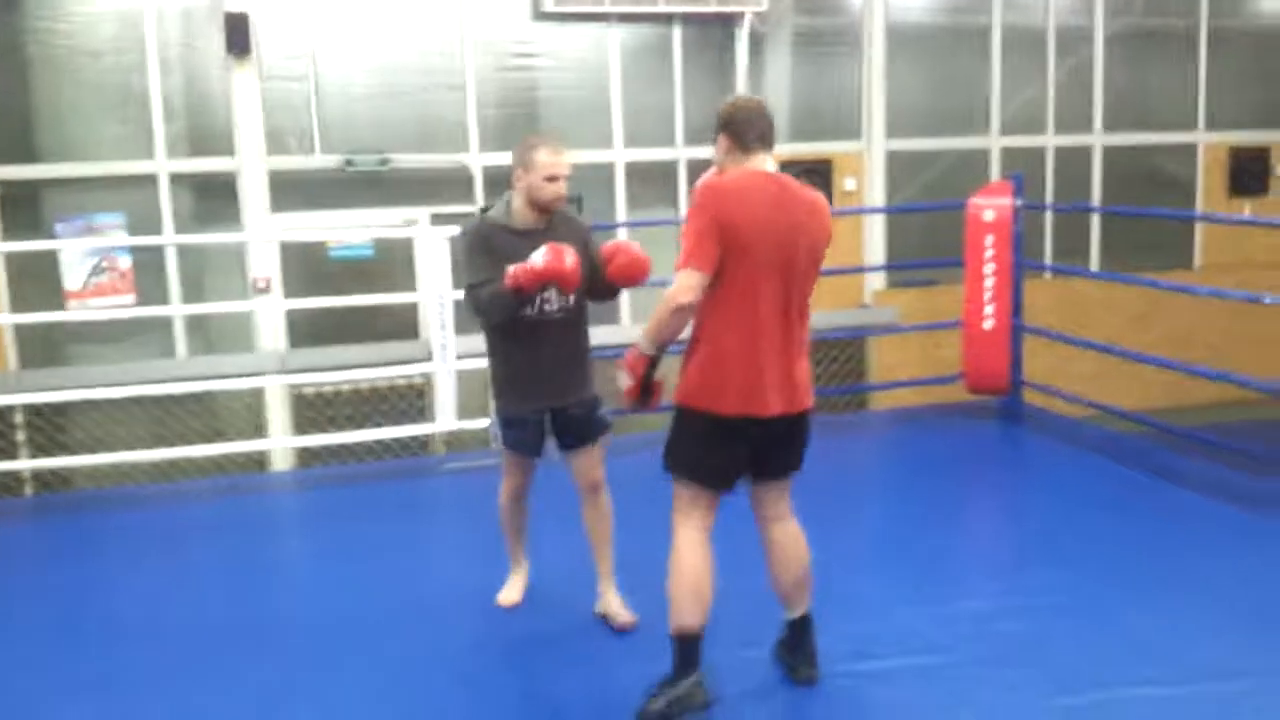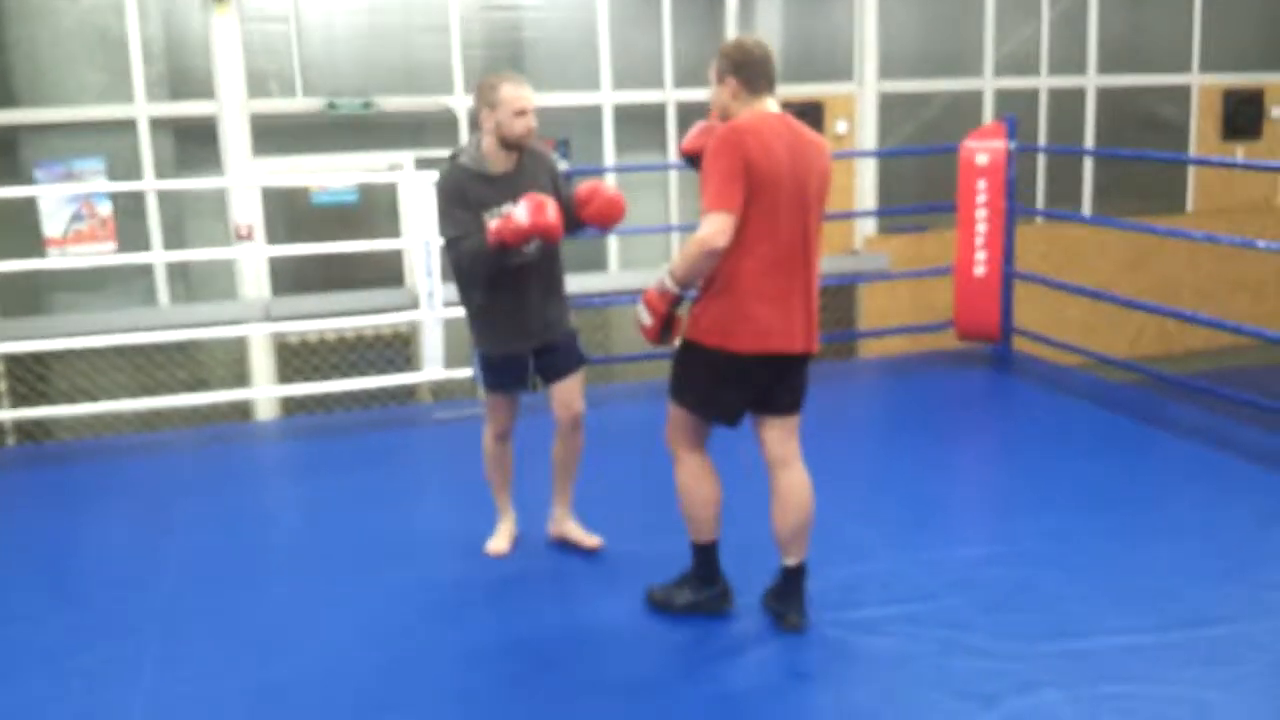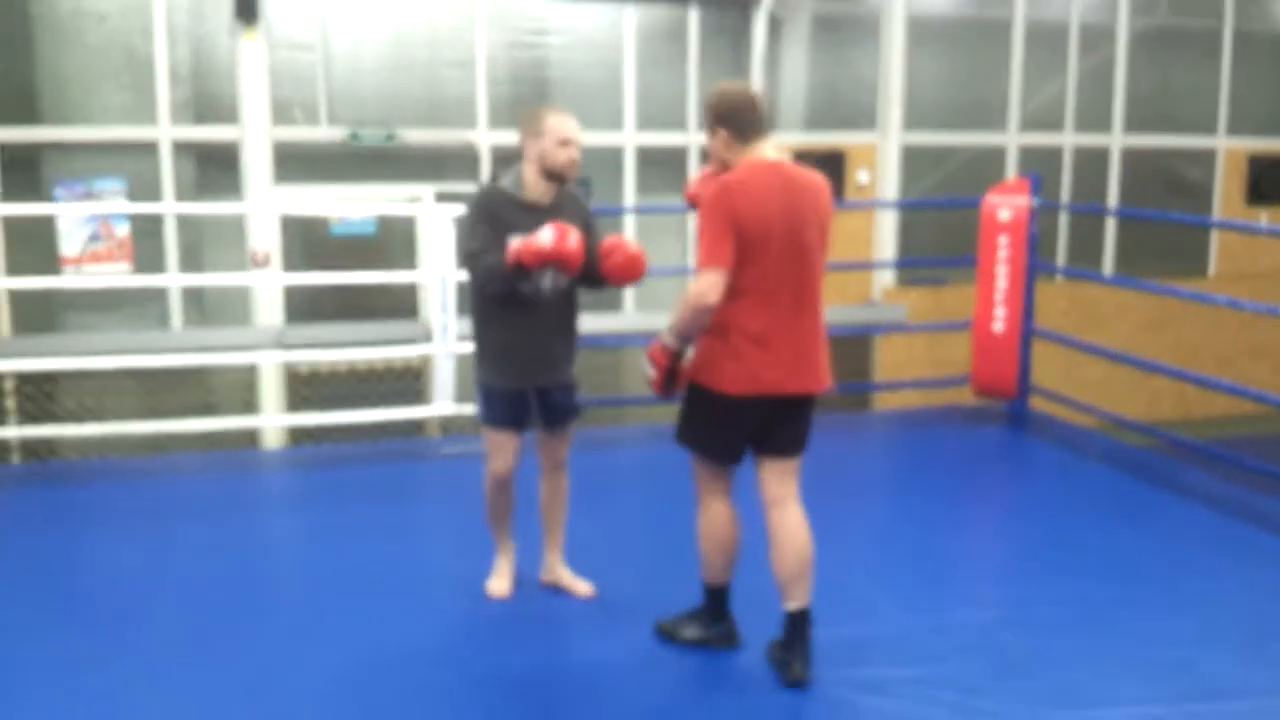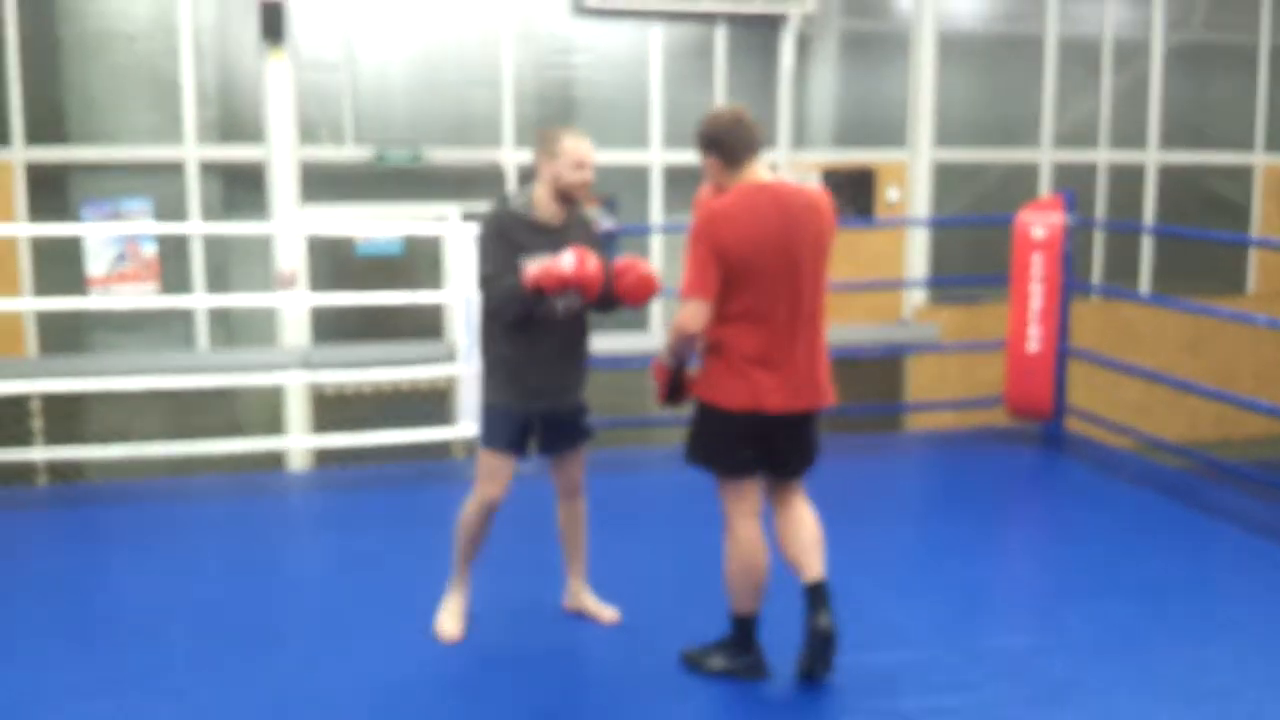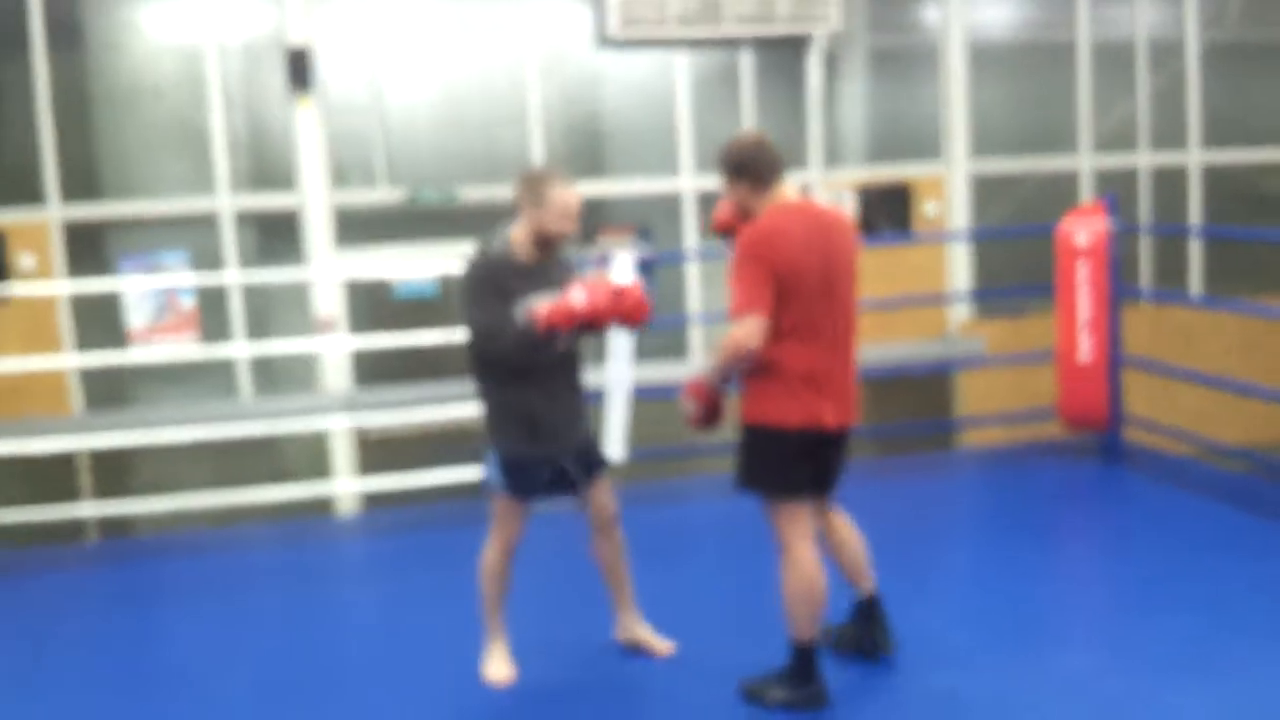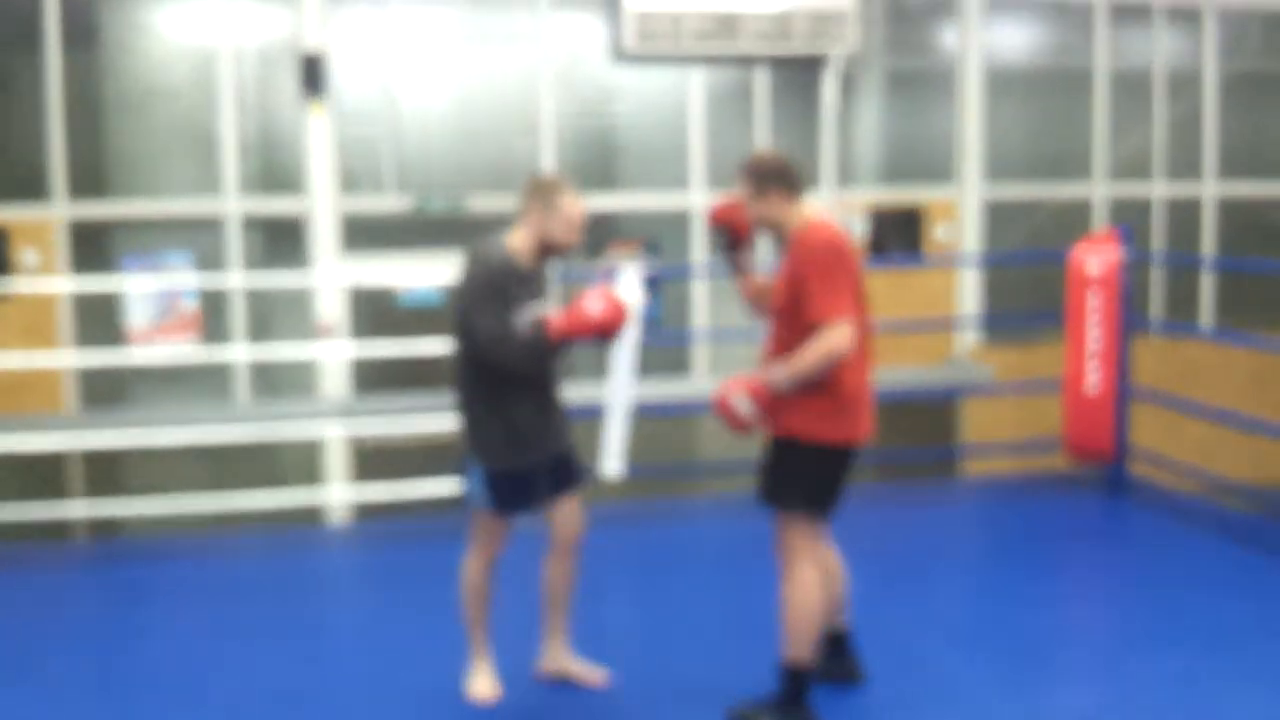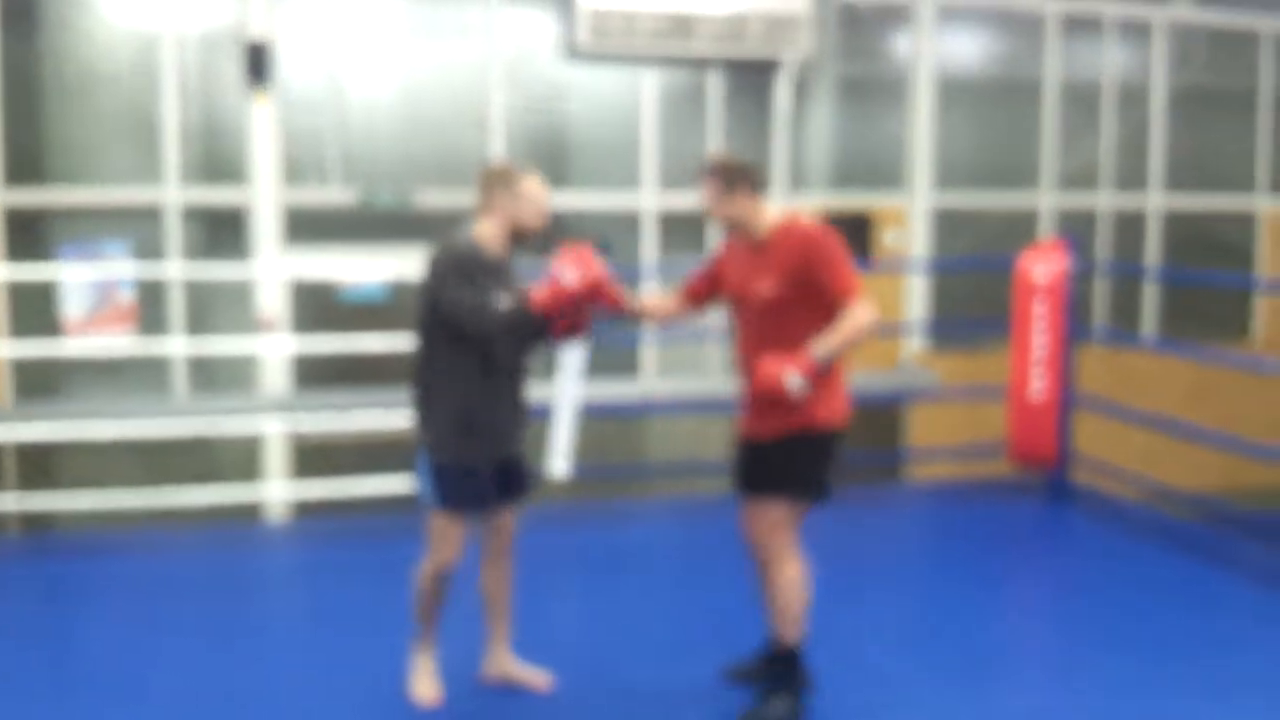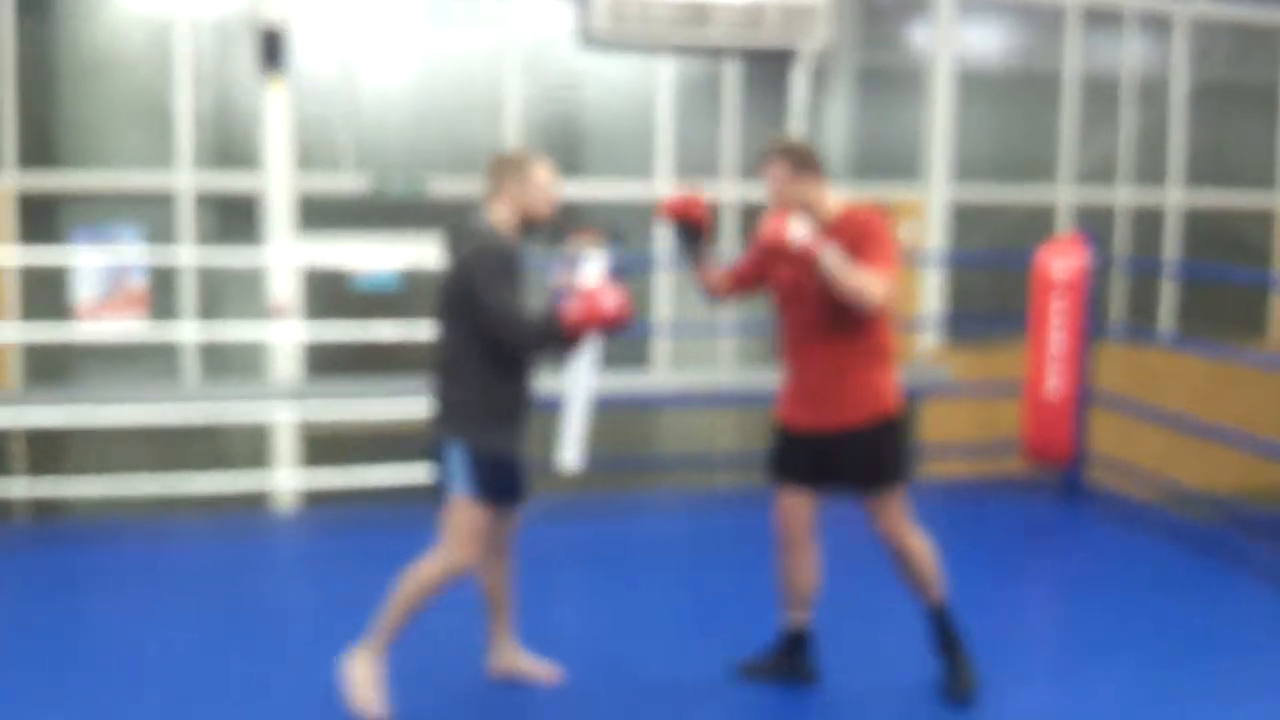
dt=0.3s
person 1, frame 1
left shoulder: (716, 196)
right shoulder: (815, 207)
left elbow: (684, 296)
left wrist: (643, 352)
left hip: (716, 390)
right hip: (786, 391)
left knee: (692, 526)
right knee: (777, 515)
right ankle: (801, 645)
person 1, frame 2
left shoulder: (732, 139)
right shoulder: (813, 147)
left elbow: (716, 236)
left wrist: (667, 288)
left hip: (729, 326)
right hip: (792, 328)
left knee: (685, 442)
right knee: (785, 457)
left ankle: (707, 579)
right ankle: (791, 593)
person 1, frame 3
left shoulder: (726, 192)
right shoulder: (816, 187)
left elbow: (708, 292)
left wrist: (669, 343)
left hip: (731, 369)
right hip: (798, 371)
left knee: (713, 491)
right knee: (783, 500)
left ankle: (715, 616)
right ankle: (796, 642)
person 1, frame 4
left shoulder: (714, 220)
right shoulder: (819, 205)
left elbow: (692, 321)
left wrist: (670, 363)
left hip: (735, 390)
right hip: (802, 386)
left knee: (742, 515)
right knee: (789, 496)
left ankle: (743, 646)
right ankle: (819, 606)
person 1, frame 5
left shoulder: (758, 239)
right shoulder: (838, 223)
left elbow: (746, 338)
left wrist: (707, 385)
left hip: (780, 409)
right hip: (834, 401)
left knee: (795, 538)
right knee: (824, 509)
left ankle: (803, 676)
right ankle: (870, 620)
person 1, frame 6
left shoulder: (817, 248)
right shoulder: (814, 244)
left elbow: (839, 341)
right elbow: (763, 303)
left wrist: (761, 386)
right wrist: (737, 251)
left hip: (815, 424)
right hip: (817, 420)
left knee: (797, 555)
right knee: (810, 539)
right ankle: (838, 651)
person 1, frame 7
left shoulder: (810, 239)
right shoulder: (732, 256)
left elbow: (862, 315)
right elbow: (674, 306)
left wrist: (807, 365)
left hip: (805, 417)
right hip: (763, 417)
left knee: (775, 540)
right knee: (763, 535)
right ankle: (783, 658)
person 1, frame 8
left shoulder: (867, 226)
right shoulder: (778, 239)
left elbow: (875, 298)
right elbow: (721, 288)
left wrist: (817, 250)
right wrist: (697, 246)
left hip: (865, 410)
right hip: (802, 413)
left knee: (894, 530)
right knee: (792, 527)
left ankle: (949, 644)
right ankle: (796, 649)
person 2, frame 1
left shoulder: (572, 227)
right shoulder: (484, 235)
left elbow: (597, 288)
right elbow: (484, 305)
left wrist: (622, 273)
right wrist: (520, 279)
left hip: (576, 382)
right hip: (519, 387)
left knee: (593, 483)
right knee: (515, 486)
left ankle: (607, 592)
right ankle: (518, 568)
person 2, frame 2
left shoulder: (540, 162)
right shoulder: (456, 182)
left elbow: (565, 216)
right elbow: (465, 258)
left wrist: (588, 210)
right wrist: (502, 234)
left hip: (551, 318)
right hip: (498, 328)
left knee: (571, 417)
right knee: (500, 427)
left ankle: (561, 516)
right ankle: (505, 519)
person 2, frame 3
left shoulder: (574, 207)
right shoulder: (490, 205)
left elbow: (587, 271)
right elbow: (483, 276)
left wrist: (612, 266)
right wrist: (523, 254)
left hip: (556, 361)
right hip: (504, 363)
left knee: (556, 463)
right knee: (501, 470)
left ankle: (554, 563)
right ankle: (504, 555)
person 2, frame 4
left shoulder: (584, 229)
right shoulder: (503, 225)
left elbow: (597, 294)
right elbow: (499, 300)
left wrist: (623, 287)
right wrist: (540, 278)
left hip: (565, 385)
right hip: (511, 385)
left knee: (572, 487)
right knee: (489, 494)
left ankle: (577, 590)
right ankle: (456, 591)
person 2, frame 5
left shoulder: (554, 262)
right shoulder: (486, 272)
right elbow: (499, 347)
left wrist: (610, 309)
right wrist: (551, 316)
left hip: (568, 419)
right hip: (518, 429)
left knee: (606, 517)
right knee: (505, 538)
left ankle: (630, 623)
right ankle: (495, 643)
person 2, frame 6
left shoulder: (531, 270)
right shoulder: (484, 278)
right elbow: (506, 352)
left wrist: (581, 323)
right wrist: (566, 326)
left hip: (545, 431)
right hip: (500, 440)
left knee: (566, 535)
right knee: (486, 551)
left ankle: (554, 652)
right ankle: (480, 660)
person 2, frame 7
left shoulder: (500, 264)
right shoulder: (454, 263)
right elbow: (487, 327)
left wrist: (562, 317)
right wrist: (551, 295)
left hip: (500, 432)
right hip: (454, 436)
left knee: (502, 542)
right knee: (444, 556)
left ankle: (499, 657)
right ankle: (423, 652)
person 2, frame 8
left shoulder: (494, 250)
right shoulder: (486, 252)
right elbow: (514, 331)
left wrist: (564, 322)
right wrist: (580, 314)
left hip: (494, 426)
right hip: (472, 429)
left knee: (500, 540)
right knee: (458, 552)
left ankle: (504, 651)
right ankle: (367, 654)
